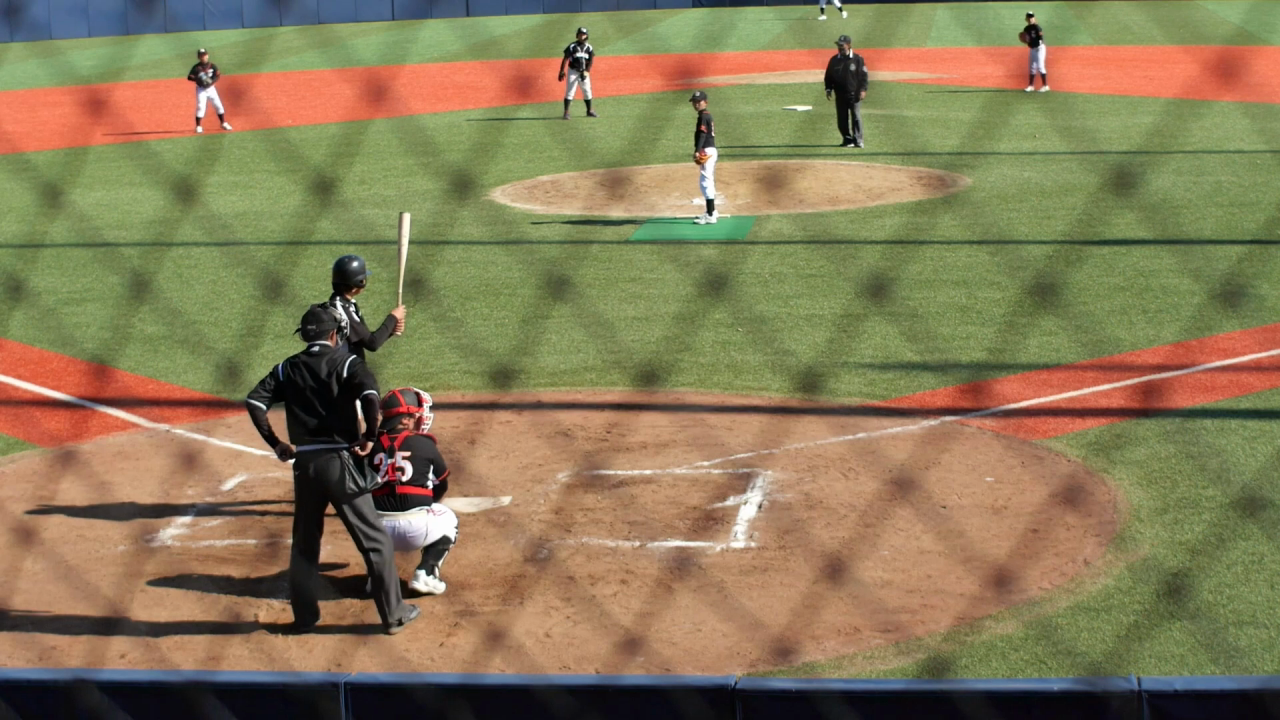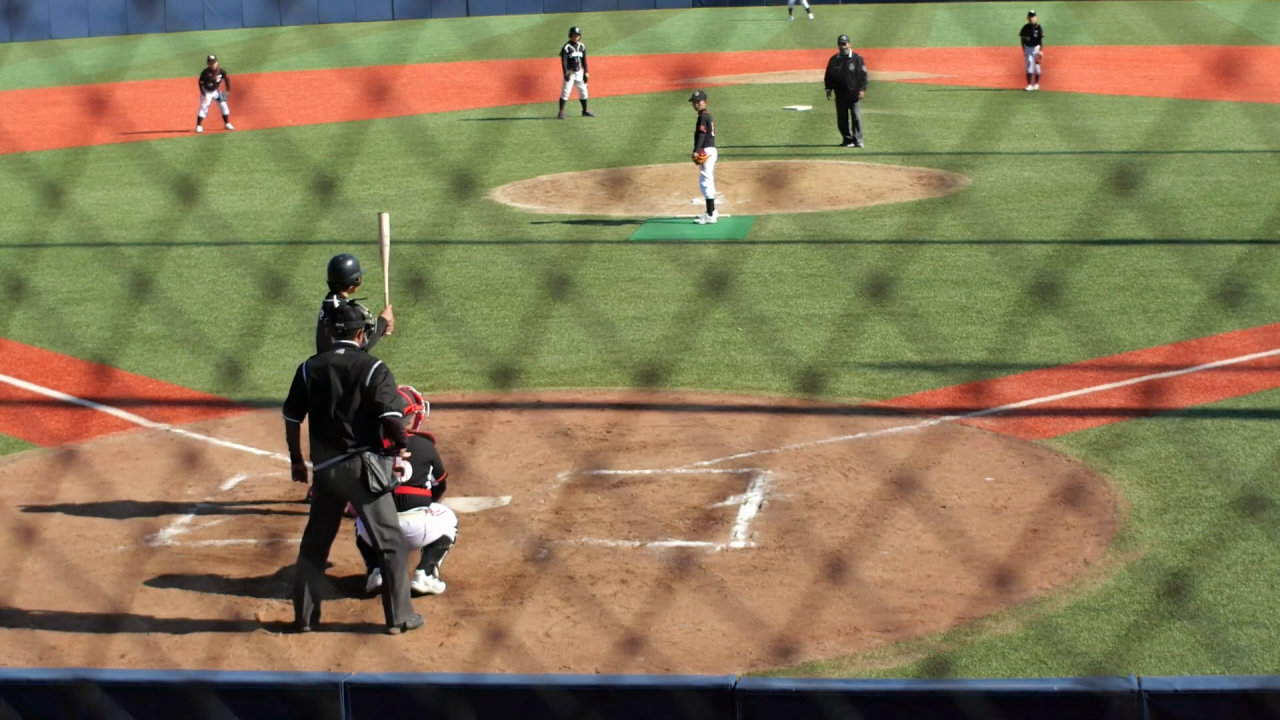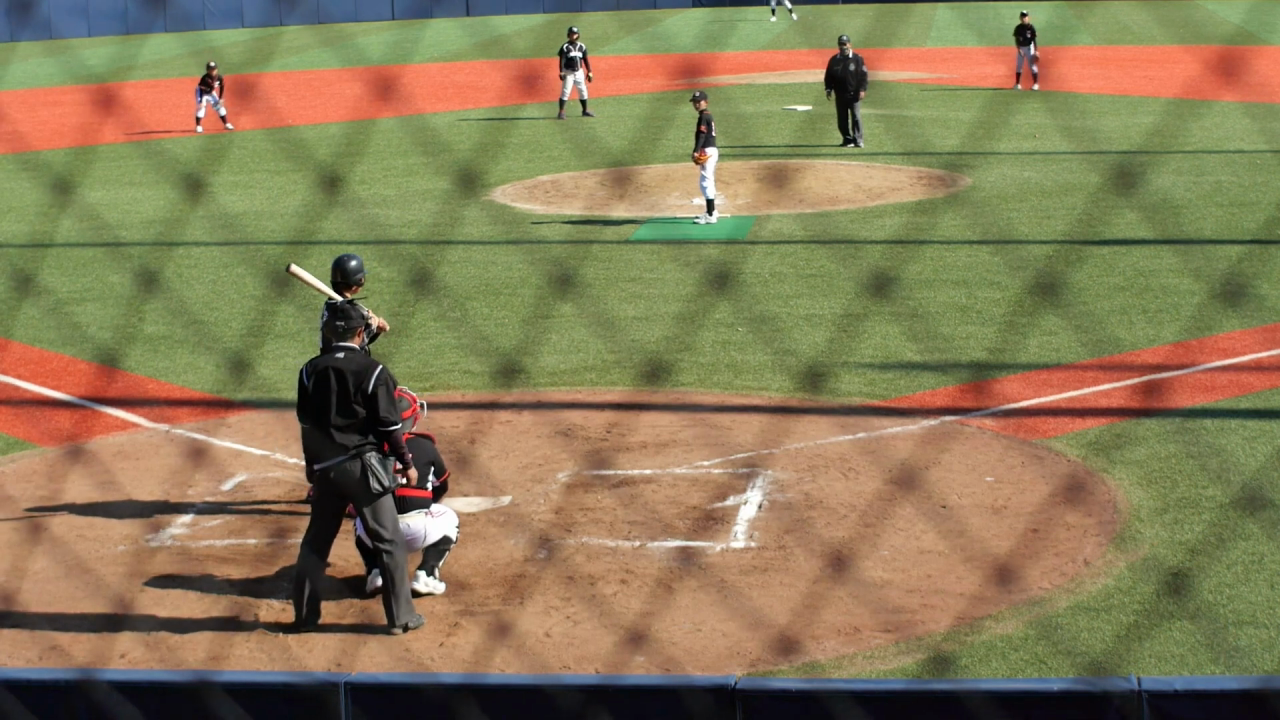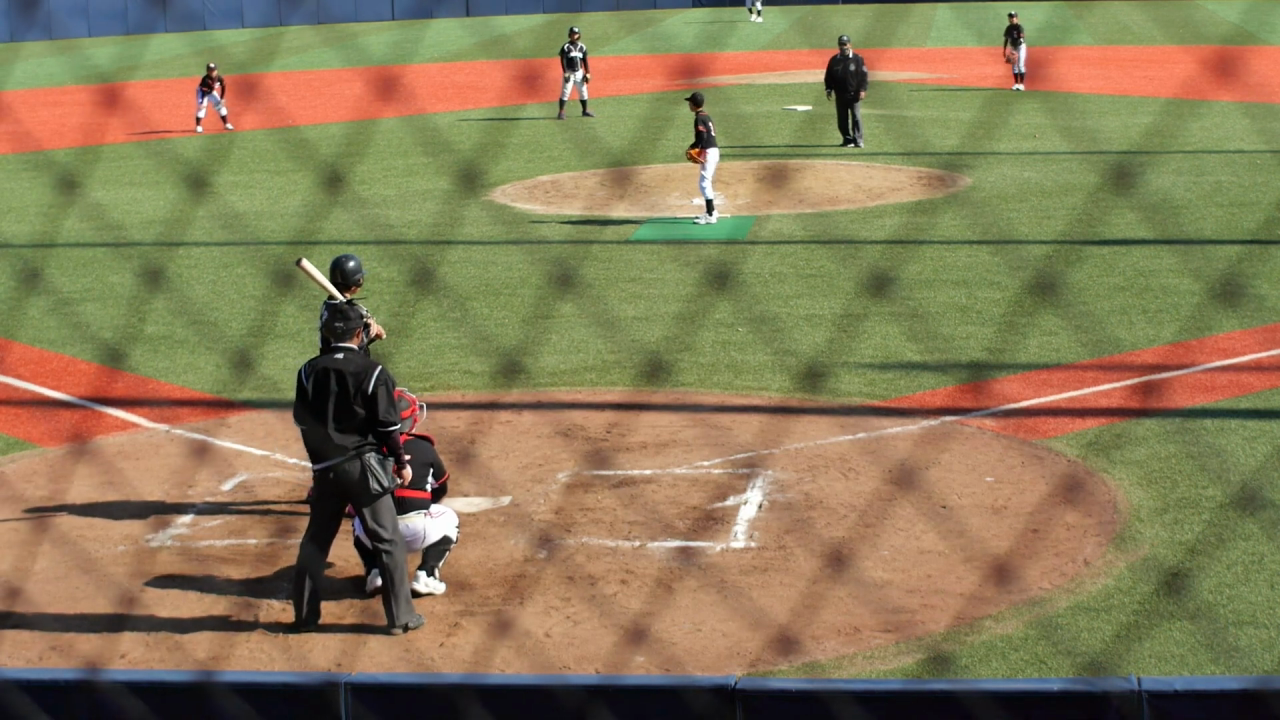
dt=0.7s
person 1, frame 1
left shoulder: (287, 369)
right shoulder: (347, 363)
left elbow: (254, 403)
right elbow: (370, 397)
left wrist: (275, 443)
right wrist: (370, 437)
left hip: (305, 465)
right hip: (342, 462)
left knee: (304, 542)
right knee: (374, 540)
left ankle: (304, 616)
right ankle: (394, 614)
person 1, frame 2
left shoulder: (310, 368)
right shoulder: (372, 367)
left elbow: (292, 418)
right elbow: (390, 416)
left wrist: (296, 460)
right wrist: (401, 444)
left hip: (325, 468)
right hip: (364, 466)
left knee: (314, 542)
right knee: (390, 541)
left ankle: (304, 616)
right ankle: (399, 616)
person 1, frame 3
left shoulder: (311, 370)
right shoulder: (373, 371)
left elbow: (306, 424)
right elbow: (390, 427)
left wrist: (312, 463)
right wrist: (407, 463)
left hip: (326, 468)
right hip: (365, 466)
left knee: (315, 541)
right knee: (389, 542)
left ankle: (304, 615)
right ankle: (400, 617)
person 1, frame 4
left shoulder: (310, 370)
right shoulder: (373, 371)
left elbow: (303, 424)
right elbow: (388, 427)
right wrist: (402, 463)
left hip: (326, 469)
right hip: (365, 466)
left knee: (315, 541)
right knee: (388, 541)
left ankle: (305, 615)
right ankle: (400, 617)
person 2, frame 1
left shoulder: (370, 445)
right shoulder: (425, 444)
right elbow: (441, 487)
right hip: (417, 528)
right knee: (448, 519)
right ankle: (425, 575)
person 2, frame 2
right shoulder: (424, 445)
right elbow: (439, 488)
right hip: (416, 528)
left knee: (363, 521)
right knee: (447, 519)
left ankle: (377, 571)
right ankle: (425, 574)
person 2, frame 3
right shoulder: (425, 446)
right elbow: (441, 487)
right hip: (417, 530)
left knee: (362, 522)
right knee: (449, 519)
left ankle: (376, 572)
right ankle: (426, 575)
person 2, frame 4
right shoulder: (424, 448)
right elbow: (440, 490)
right hip: (416, 532)
left knee: (360, 523)
right knee: (449, 519)
left ankle: (375, 572)
right ankle: (426, 575)
